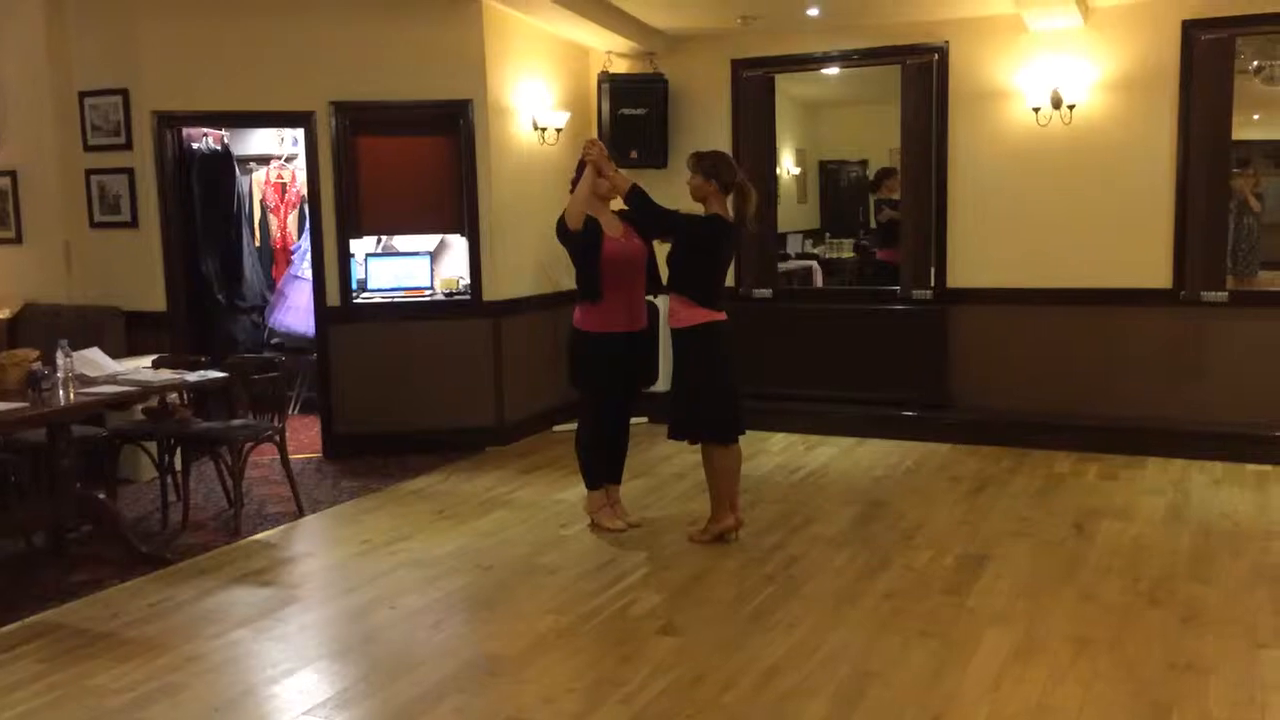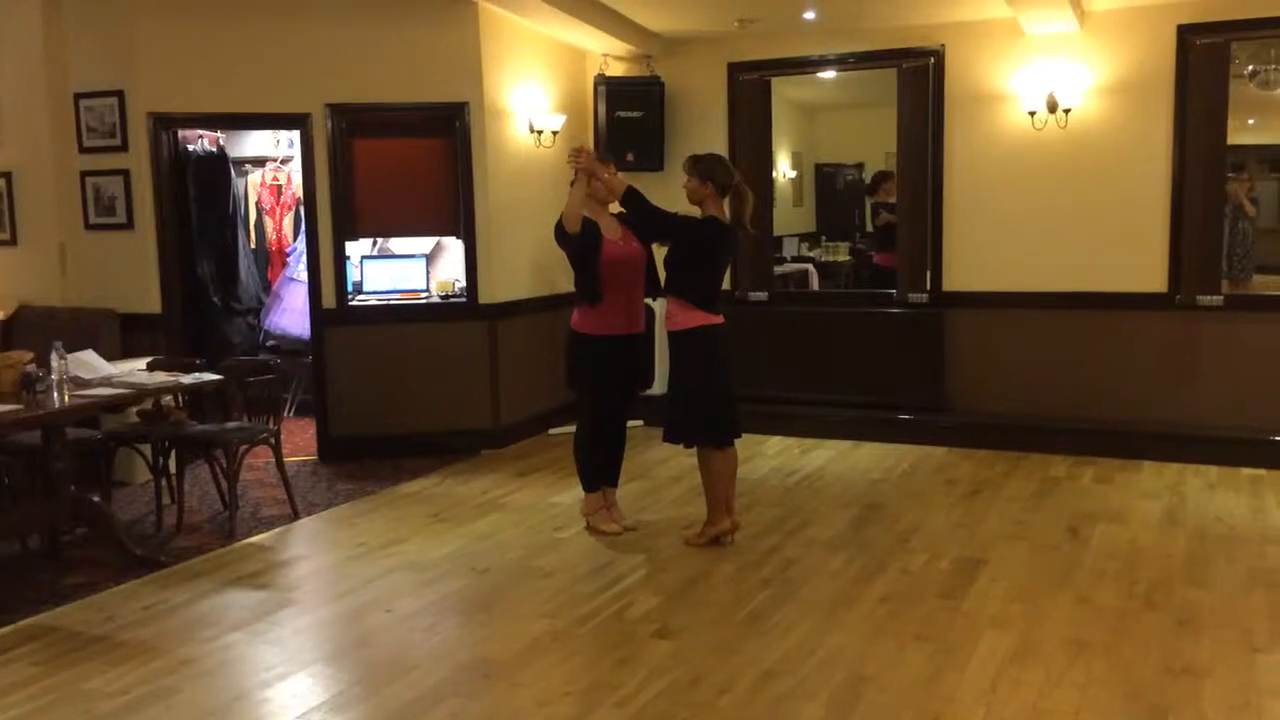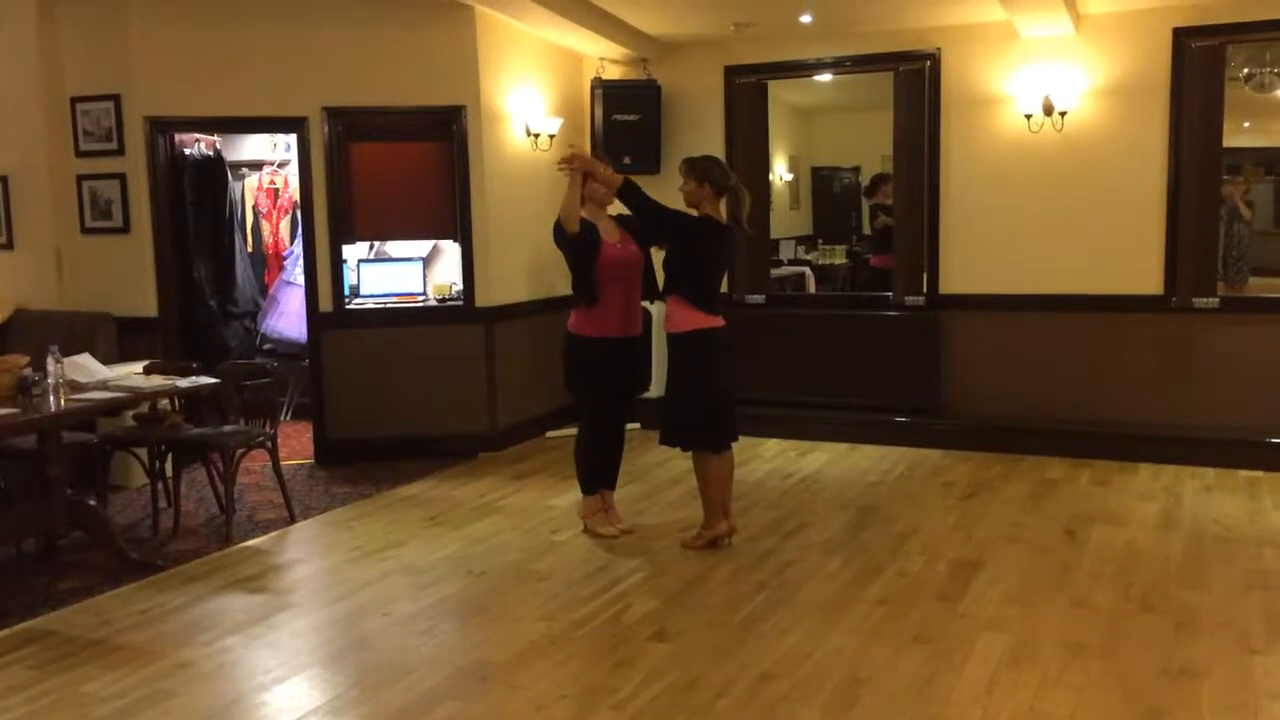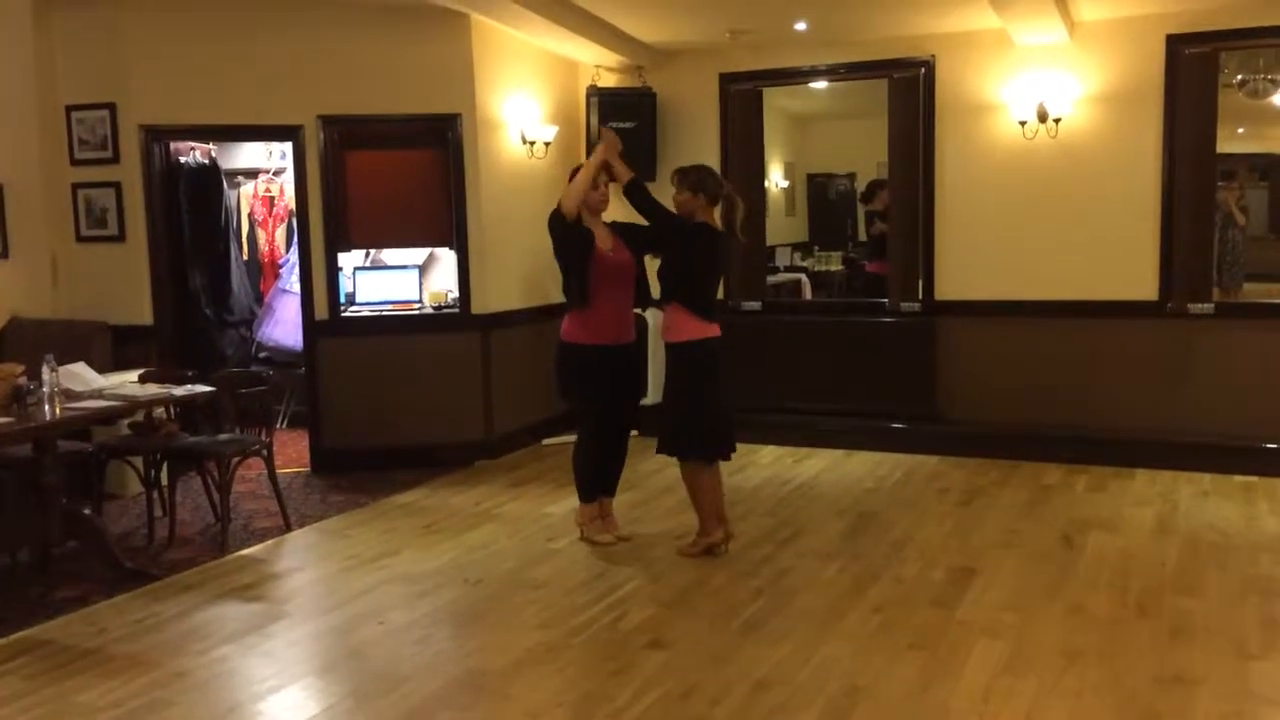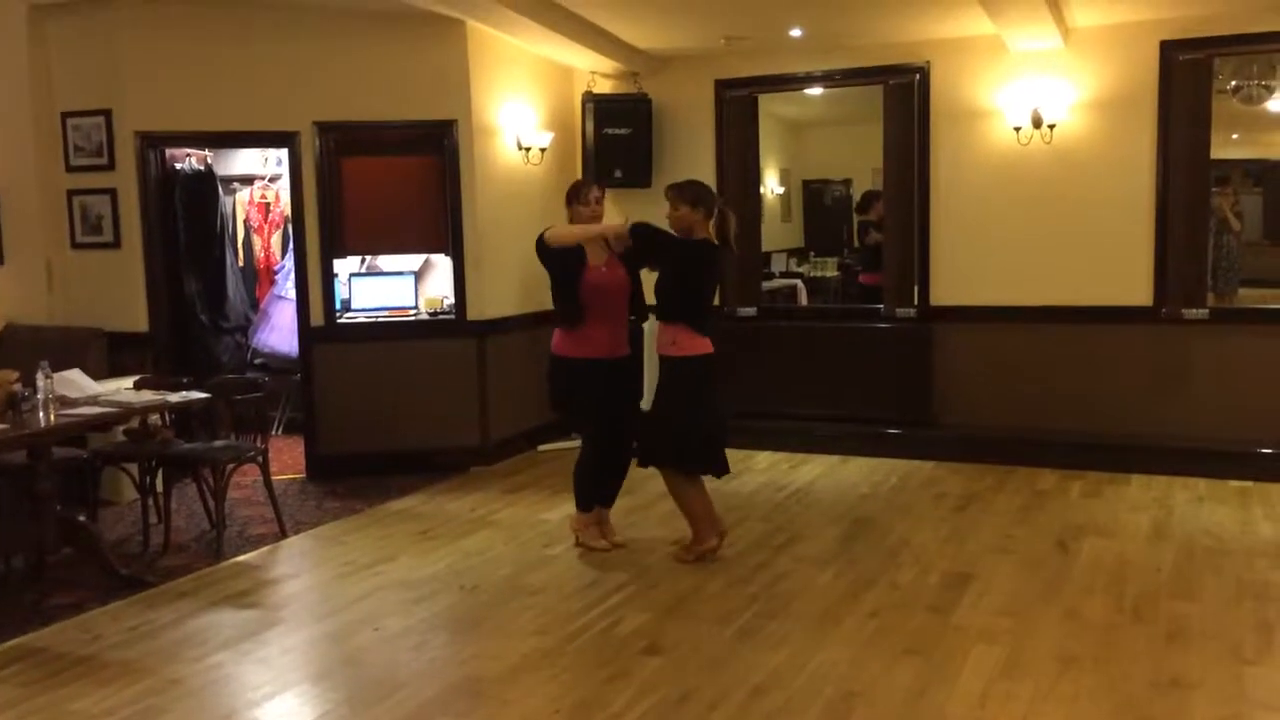
dt=0.3s
person 1, frame 1
left shoulder: (707, 229)
right shoulder: (719, 227)
left elbow: (651, 214)
right elbow: (661, 222)
left wrist: (605, 168)
right wrist: (611, 171)
left hip: (697, 336)
right hip: (710, 332)
left knee: (711, 430)
right knee: (722, 428)
left ankle: (721, 516)
right ankle: (731, 510)
person 1, frame 2
left shoulder: (703, 231)
right shoulder: (718, 229)
left elbow: (646, 213)
right elbow: (657, 223)
left wrist: (598, 171)
right wrist: (606, 174)
left hip: (694, 337)
right hip: (706, 334)
left knee: (706, 432)
right knee: (718, 431)
left ankle: (717, 518)
right ankle: (727, 513)
person 1, frame 3
left shoulder: (699, 230)
right shoulder: (717, 231)
left elbow: (643, 206)
right elbow: (656, 228)
left wrist: (593, 168)
left hip: (694, 342)
right hip: (707, 338)
left knee: (702, 436)
right knee: (714, 435)
left ankle: (714, 522)
right ankle: (724, 517)
person 1, frame 4
left shoulder: (694, 237)
right shoulder: (707, 238)
left elbow: (644, 202)
right elbow: (657, 237)
left wrist: (613, 158)
left hip: (691, 348)
right hip: (700, 345)
left knee: (690, 443)
right knee: (702, 441)
left ankle: (709, 529)
right ankle: (719, 523)
person 1, frame 5
left shoulder: (697, 253)
right shoulder: (701, 254)
left elbow: (643, 234)
right elbow: (661, 250)
left wrist: (610, 233)
left hip: (687, 365)
right hip: (683, 361)
left knee: (668, 453)
right knee: (674, 451)
left ankle: (705, 536)
right ankle: (709, 527)
person 2, frame 1
left shoulder: (632, 221)
right shoulder: (582, 226)
right elbow: (569, 225)
right wrist: (590, 168)
left hip: (634, 335)
right hip: (596, 338)
left knee: (621, 417)
right knee: (595, 417)
left ankle: (614, 496)
right ankle: (596, 502)
person 2, frame 2
left shoulder: (631, 225)
right shoulder: (580, 228)
right elbow: (566, 228)
right wrist: (582, 173)
left hip: (631, 338)
right hip: (593, 340)
left knee: (618, 420)
right knee: (594, 420)
left ankle: (610, 500)
right ankle: (592, 505)
person 2, frame 3
left shoulder: (629, 227)
right shoulder: (579, 231)
right elbow: (565, 225)
right wrist: (574, 173)
left hip: (629, 340)
right hip: (591, 343)
left knee: (616, 424)
right knee: (593, 424)
left ankle: (608, 503)
right ankle: (590, 509)
person 2, frame 4
left shoulder: (625, 234)
right shoulder: (570, 233)
right elbow: (565, 208)
right wrist: (595, 157)
left hip: (623, 347)
right hip: (583, 349)
left knee: (619, 429)
right knee: (593, 430)
left ankle: (606, 509)
right ankle: (588, 514)
person 2, frame 5
left shoulder: (622, 249)
right shoulder: (566, 252)
right elbow: (547, 238)
right wrist: (598, 231)
left hip: (619, 361)
right hip: (576, 364)
left knee: (623, 441)
right knee: (597, 441)
left ankle: (602, 514)
right ankle: (583, 521)
